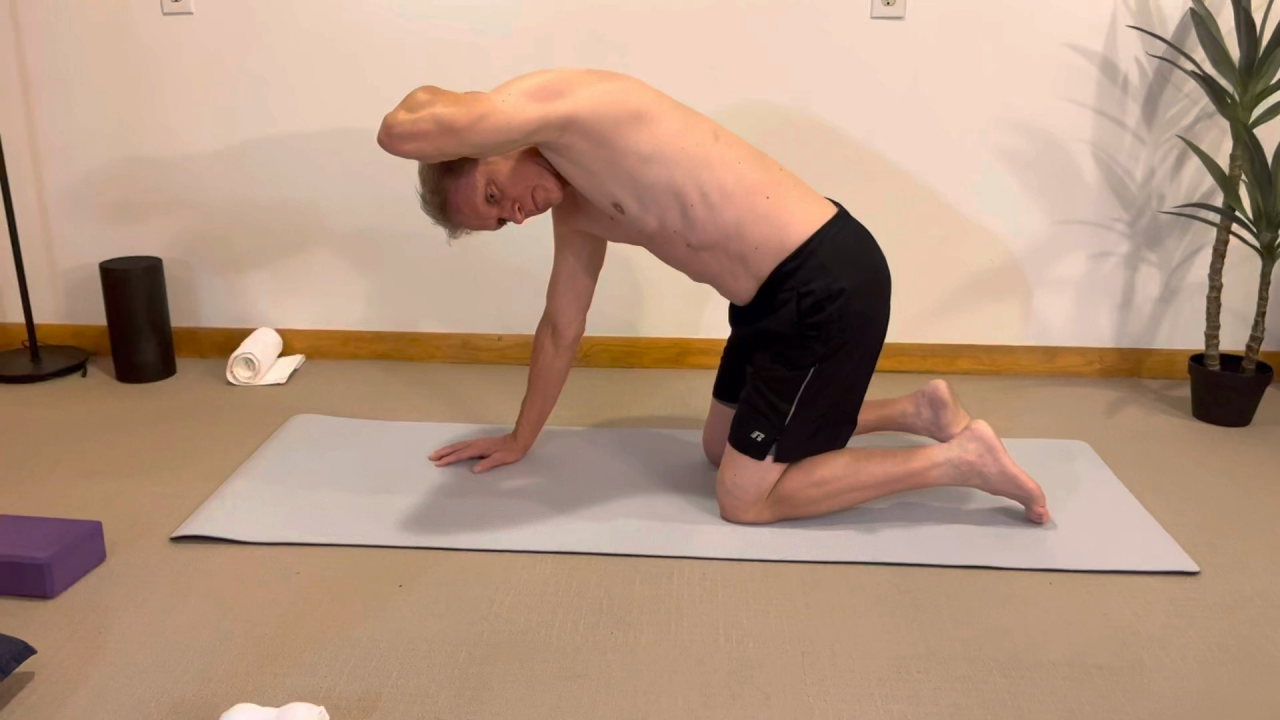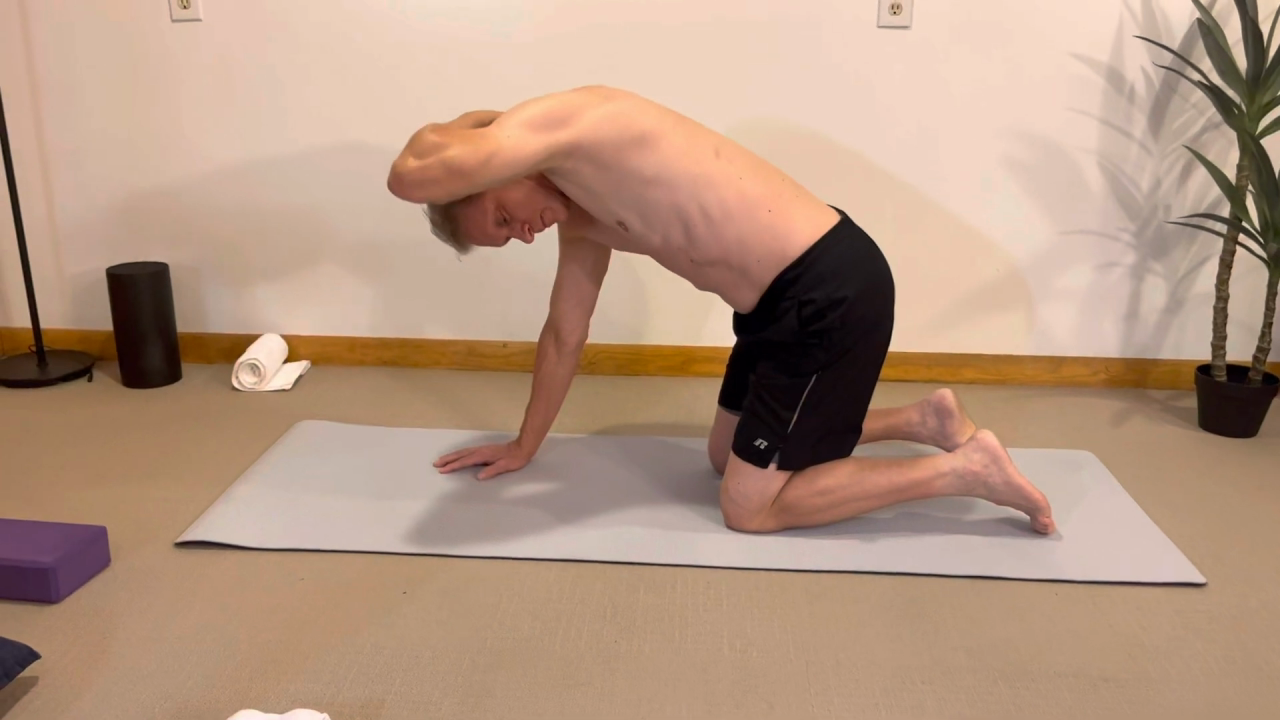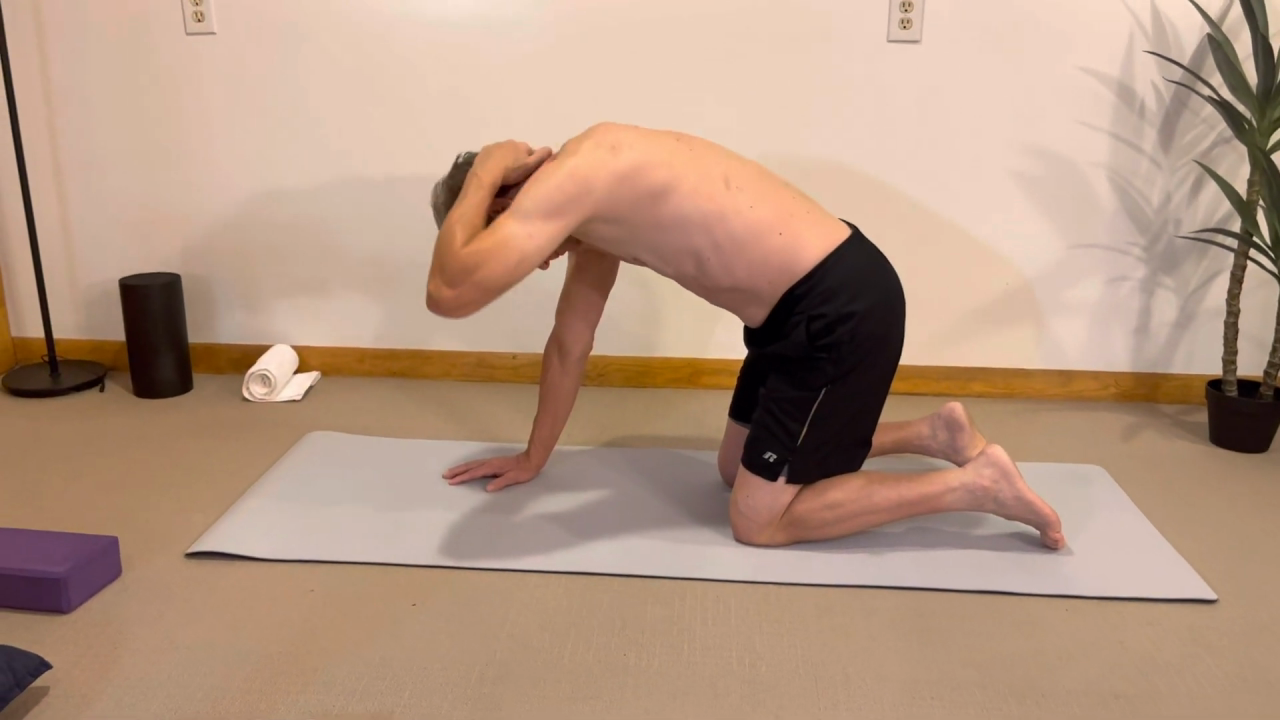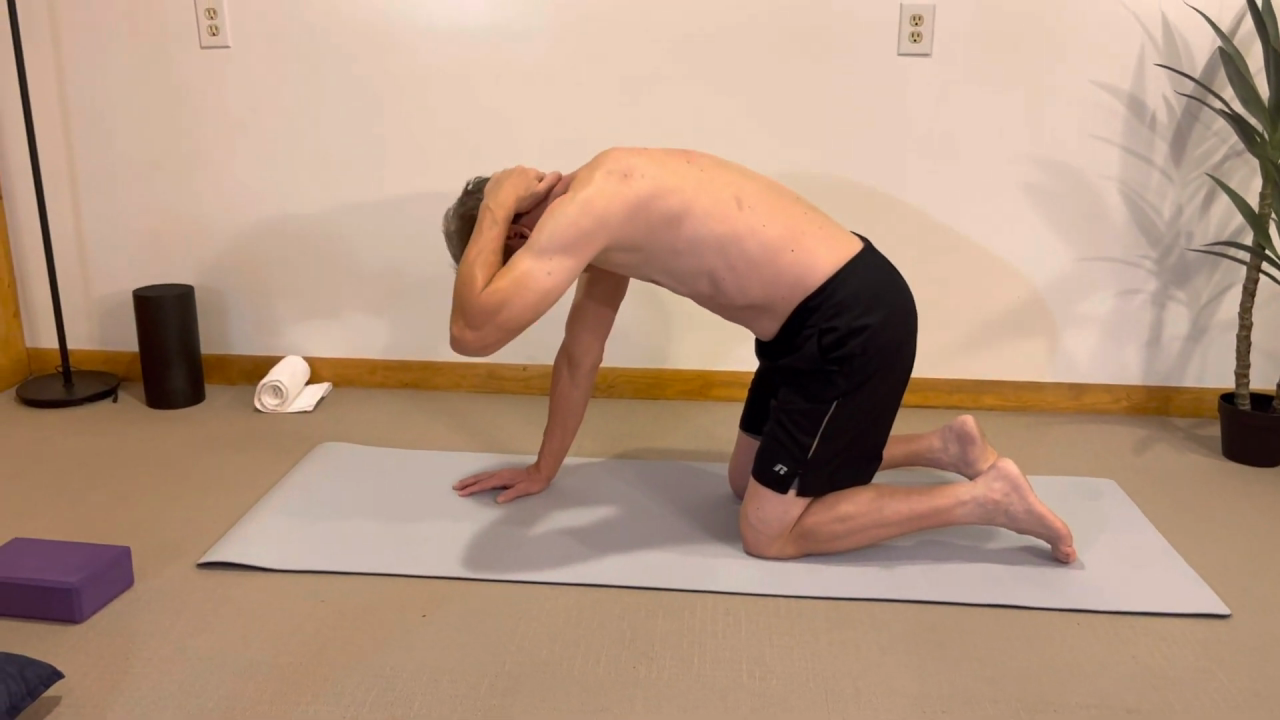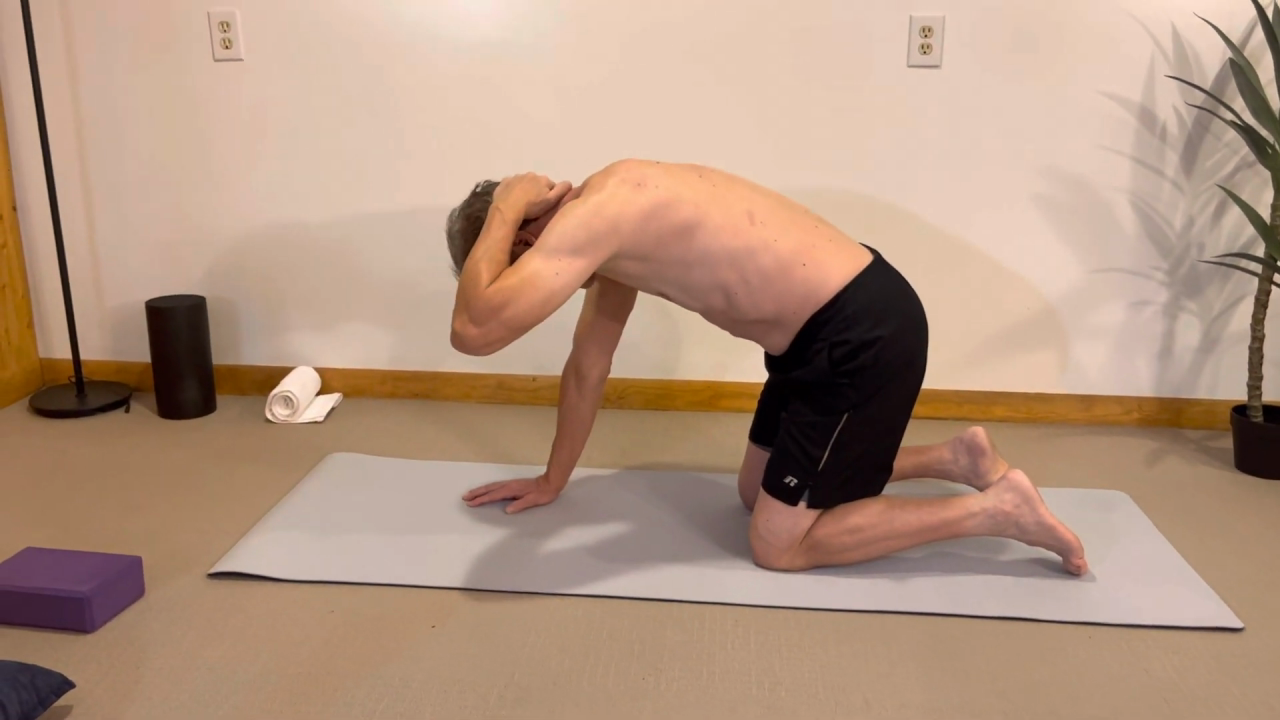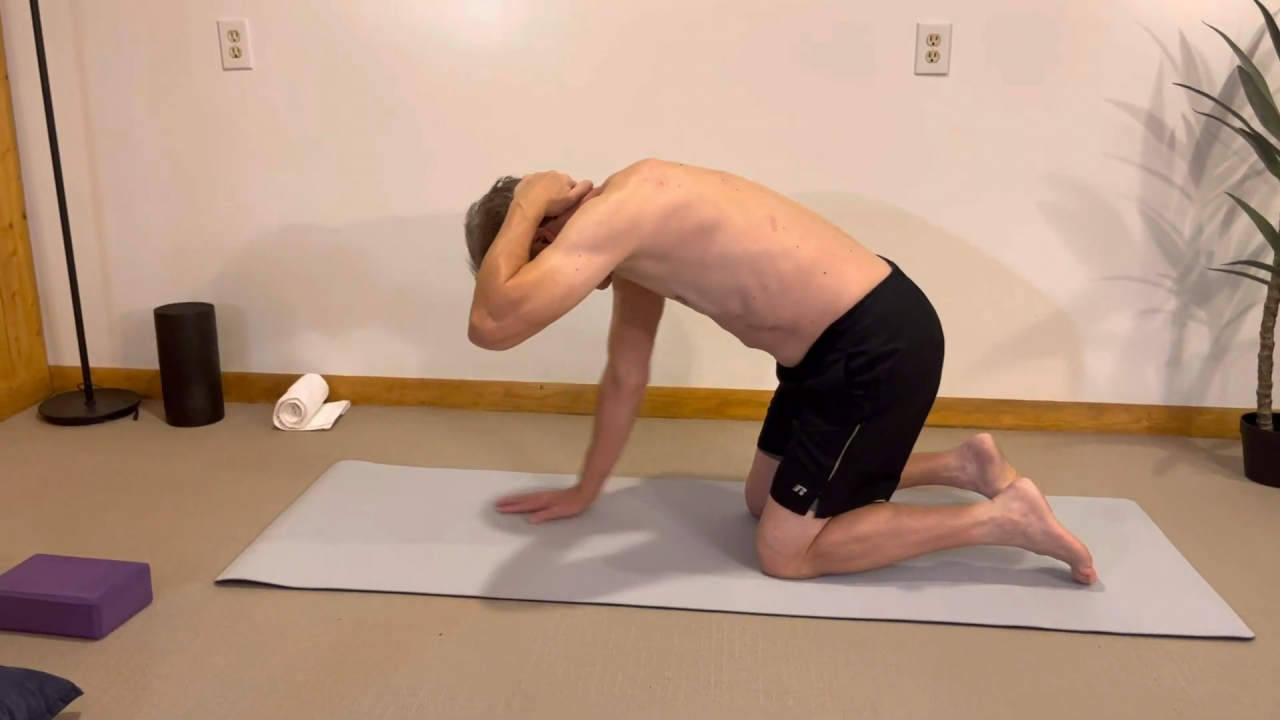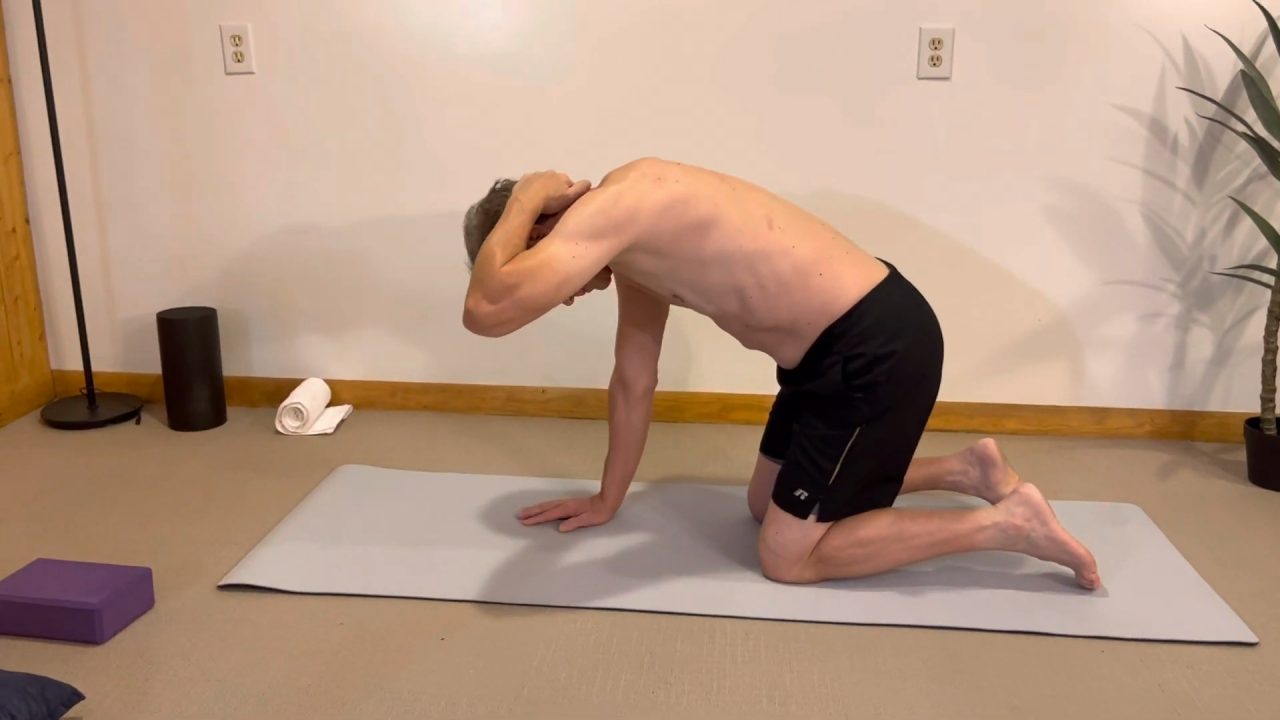
dt=0.5s
person 1, frame 1
left shoulder: (567, 99)
right shoulder: (576, 207)
left elbow: (402, 132)
right elbow: (561, 328)
left wrist: (453, 101)
right wrist: (520, 439)
left hip: (828, 284)
right hip: (779, 291)
left knee: (745, 498)
right knee: (723, 447)
left ankle: (960, 458)
right ankle: (916, 410)
person 1, frame 2
left shoulder: (565, 117)
right shoulder: (580, 212)
left elbow: (412, 177)
right elbow: (564, 334)
left wrist: (473, 127)
right wrist: (523, 446)
left hip: (831, 292)
right hip: (788, 293)
left knee: (749, 506)
right knee: (727, 455)
left ankle: (967, 468)
right ankle: (922, 419)
person 1, frame 3
left shoulder: (573, 175)
right shoulder: (591, 204)
left elbow: (450, 293)
right elbow: (569, 343)
left wrist: (486, 169)
right wrist: (533, 457)
left hip: (841, 307)
right hip: (809, 301)
left knee: (760, 520)
right knee: (737, 467)
left ankle: (977, 485)
right ankle: (934, 434)
person 1, frame 4
left shoulder: (584, 208)
right shoulder: (606, 215)
left elbow: (472, 333)
right elbow: (578, 356)
left wrist: (496, 204)
right wrist: (543, 469)
left hip: (853, 321)
right hip: (827, 308)
left knee: (769, 532)
right knee: (748, 480)
left ankle: (988, 496)
right ankle: (943, 445)
person 1, frame 5
left shoulder: (596, 213)
right shoulder: (613, 229)
left elbow: (475, 331)
right elbow: (586, 367)
left wrist: (506, 207)
right wrist: (552, 480)
left hip: (864, 333)
right hip: (833, 323)
left knee: (779, 543)
right knee: (758, 491)
left ankle: (997, 509)
right ankle: (954, 456)
person 1, frame 6
left shoulder: (617, 211)
right shoulder: (630, 237)
left elbow: (491, 326)
right elbow: (625, 376)
left wrist: (526, 204)
right wrist: (584, 490)
left hip: (879, 345)
right hip: (846, 336)
left knee: (785, 551)
right knee: (764, 500)
left ankle: (1004, 518)
right ankle: (960, 464)
person 1, frame 7
left shoulder: (616, 205)
right shoulder: (629, 238)
left elbow: (486, 312)
right elbow: (633, 379)
left wrist: (524, 201)
right wrist: (607, 500)
left hip: (879, 347)
right hip: (842, 341)
left knee: (787, 555)
right knee: (767, 503)
left ankle: (1008, 522)
right ankle: (963, 468)
